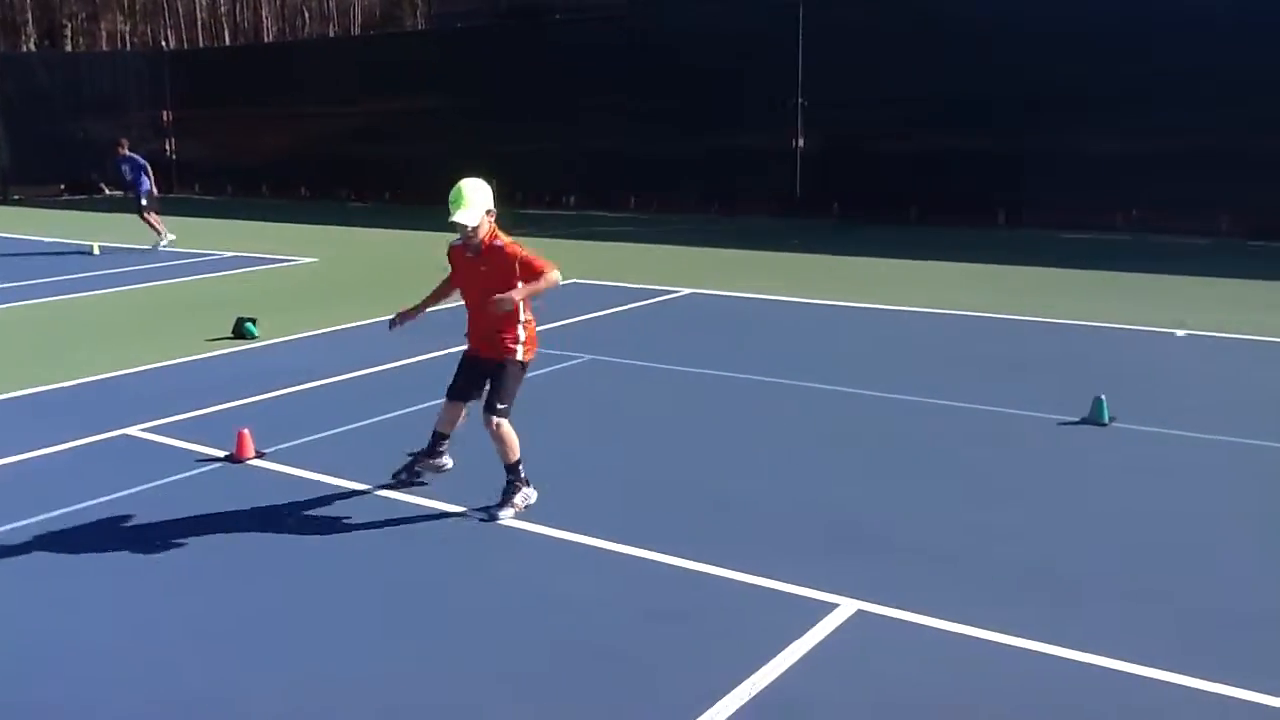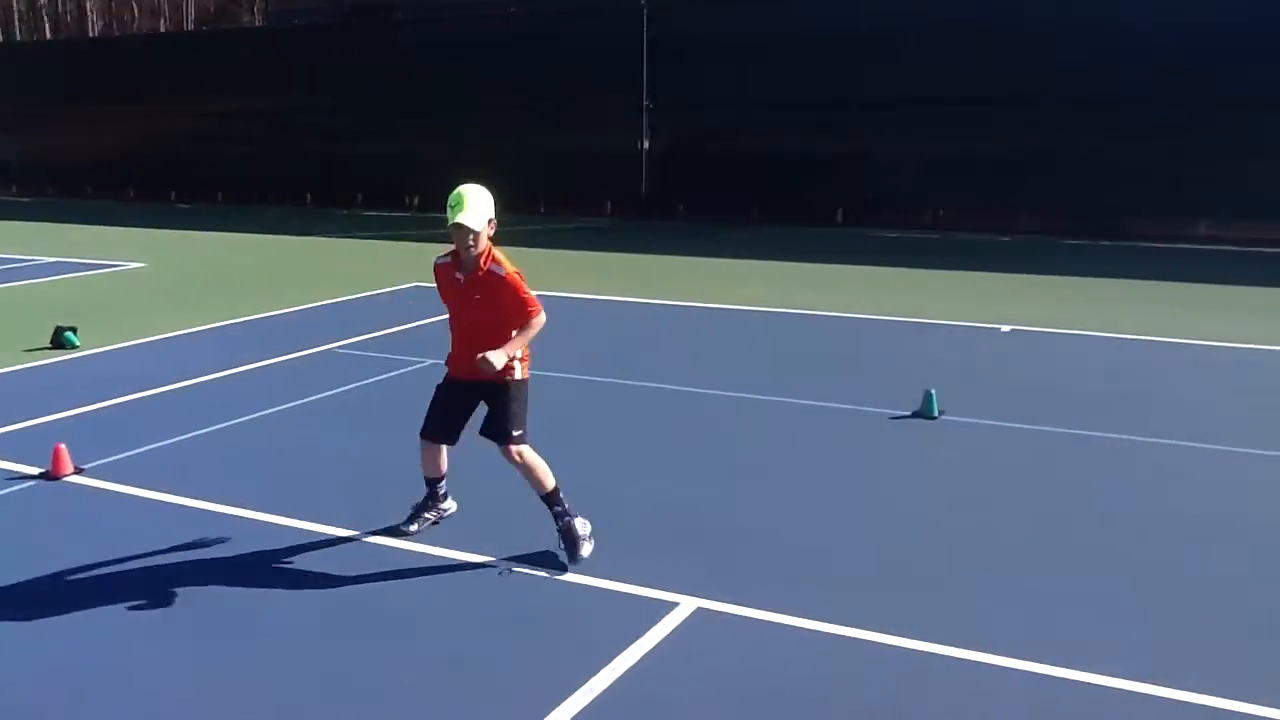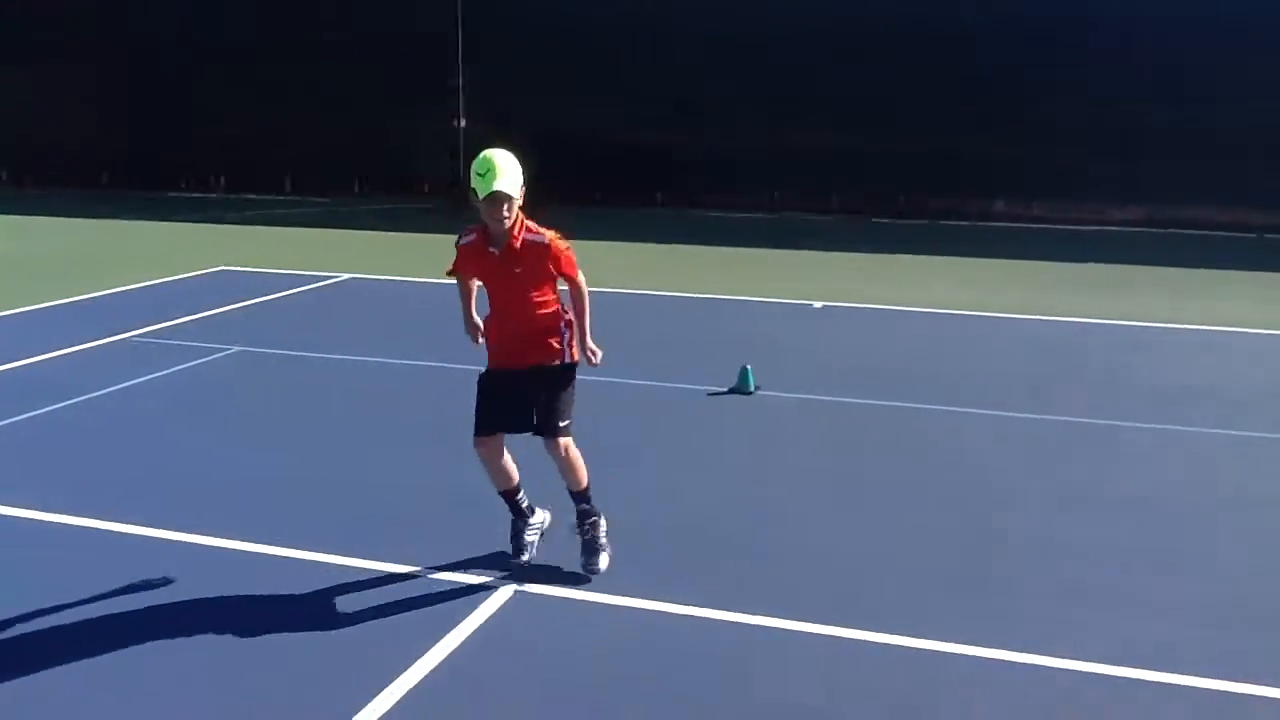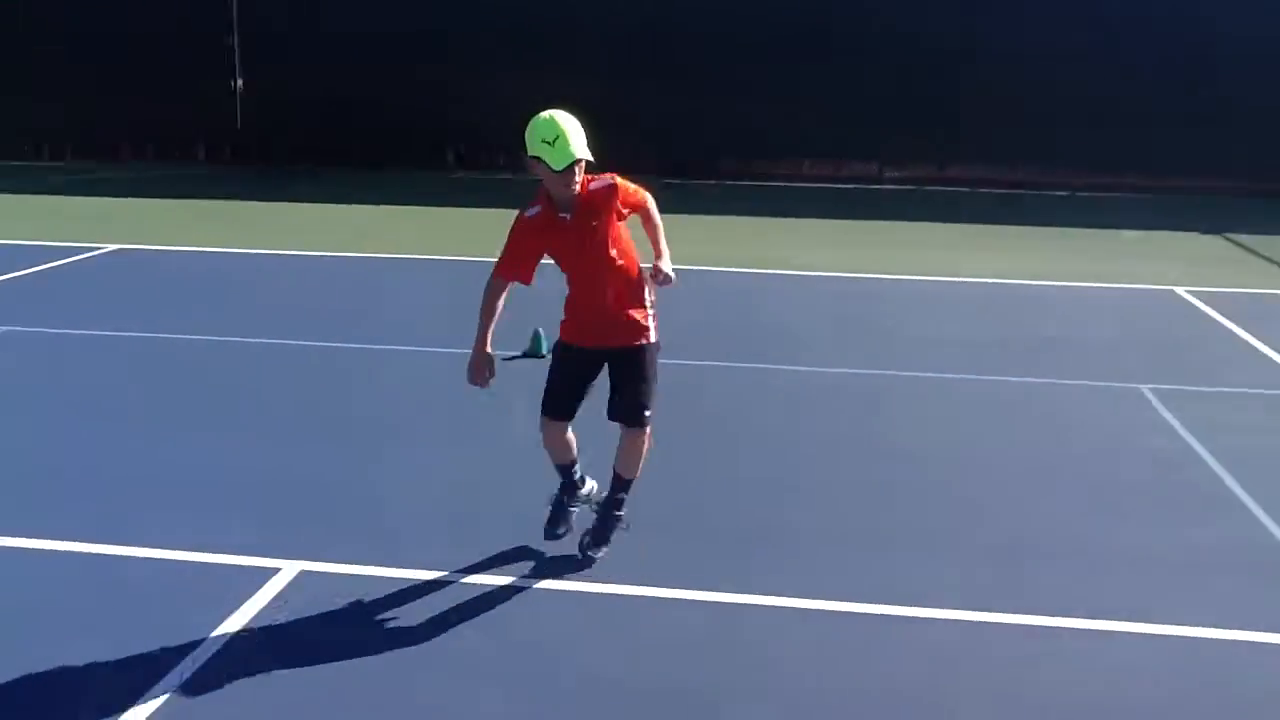
dt=0.3s
person 1, frame 1
left shoulder: (504, 250)
right shoulder: (458, 249)
left elbow: (551, 276)
left wrist: (516, 296)
right wrist: (418, 309)
left hip: (510, 345)
right hip: (479, 343)
left knee: (495, 418)
right knee: (453, 404)
left ankle: (520, 487)
right ankle: (434, 454)
person 1, frame 2
left shoulder: (503, 275)
right shoulder: (443, 267)
left elbow: (537, 317)
left wrist: (504, 353)
left hip: (503, 369)
right hip: (463, 367)
left knee: (513, 448)
right knee: (430, 440)
left ankle: (565, 519)
right ankle: (437, 501)
person 1, frame 3
left shoulder: (544, 243)
right shoulder: (470, 244)
left elbow: (576, 282)
left wrist: (585, 337)
right wrist: (470, 316)
left hip: (551, 350)
right hip: (503, 355)
left knee: (556, 439)
right knee: (488, 442)
left ankle: (589, 520)
right ankle: (525, 517)
person 1, frame 4
left shoulder: (610, 190)
right shoulder: (532, 221)
left elbow: (647, 202)
right elbow: (500, 282)
left wrist: (661, 258)
right wrist: (482, 347)
left hip: (633, 325)
right hip: (581, 332)
left knee: (636, 425)
right knee: (553, 422)
left ankle: (613, 506)
right ankle: (574, 487)
